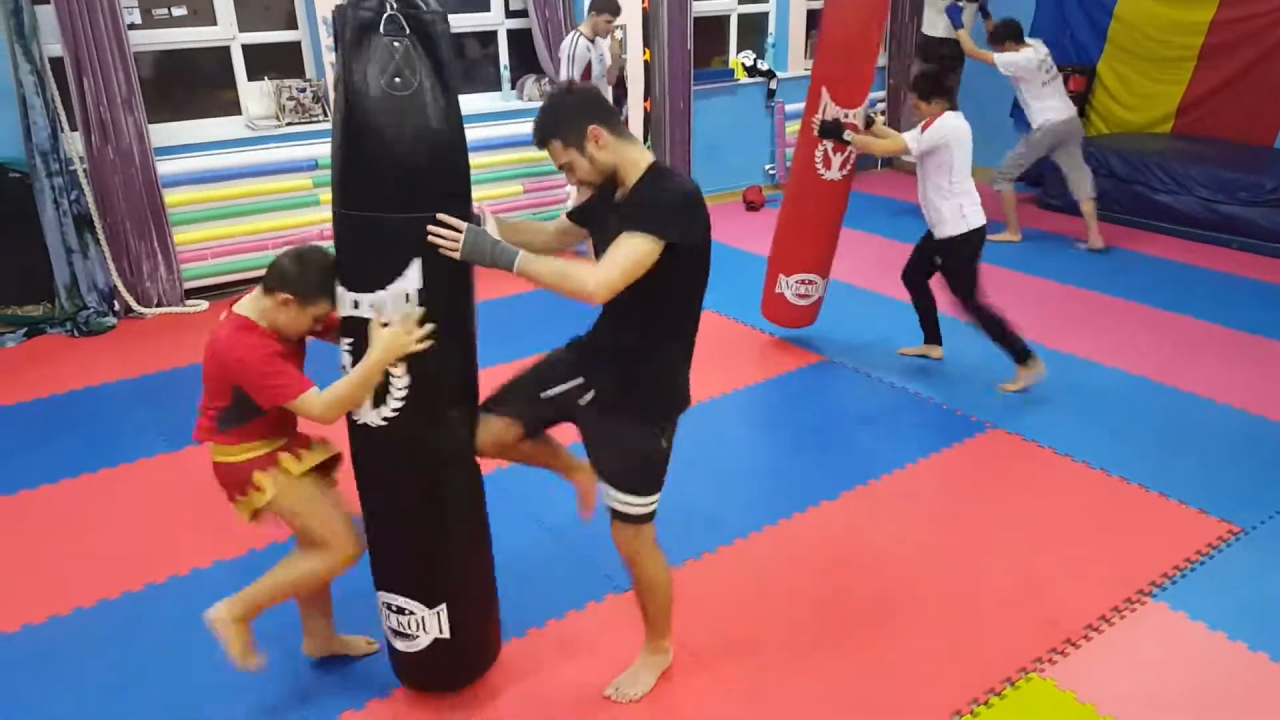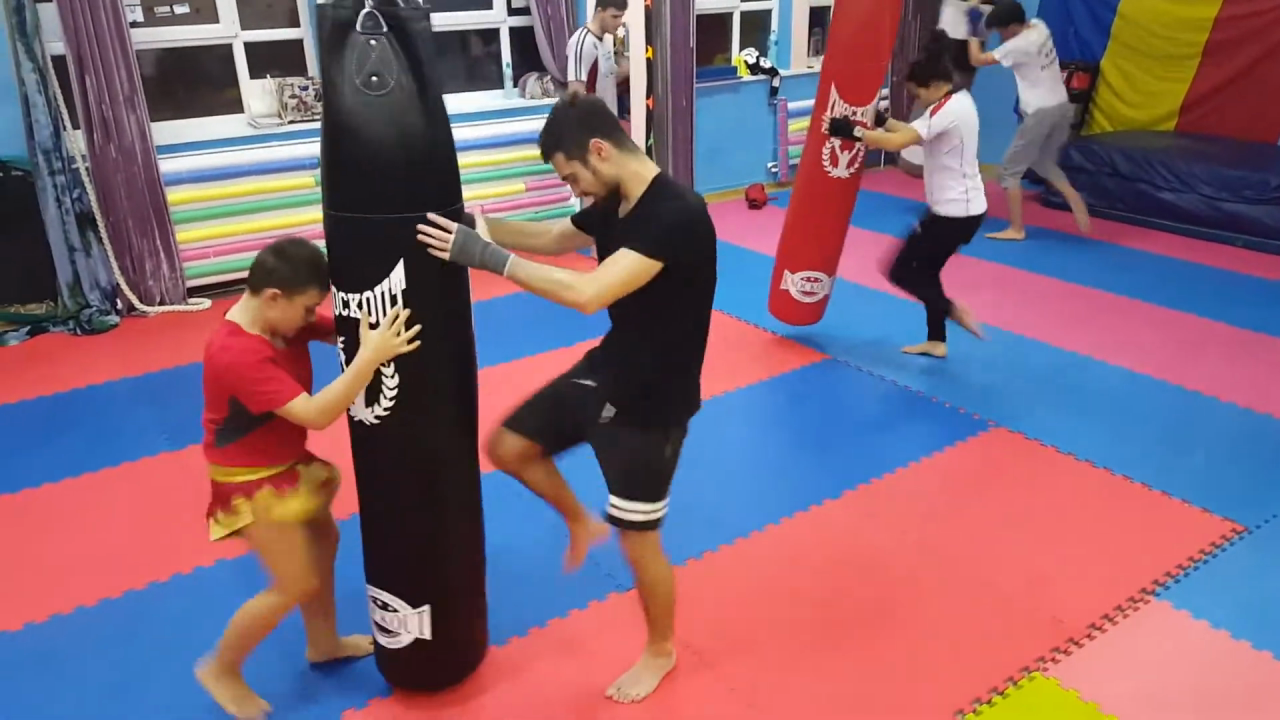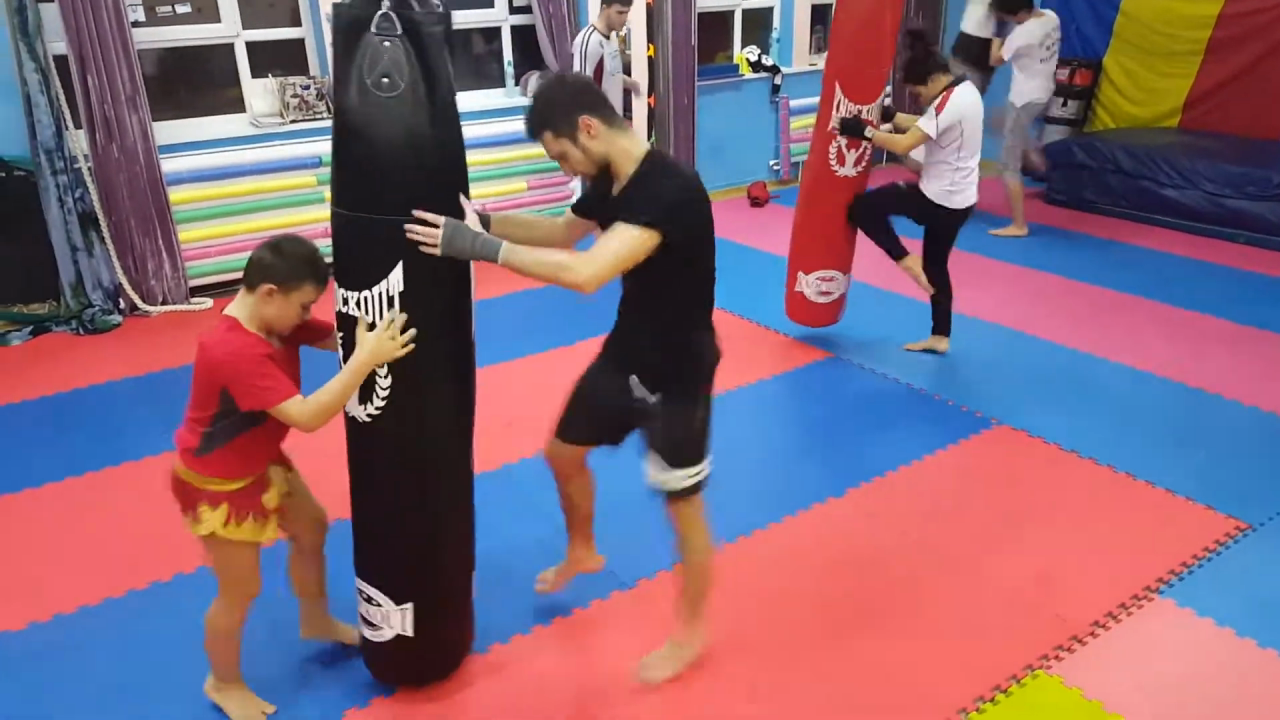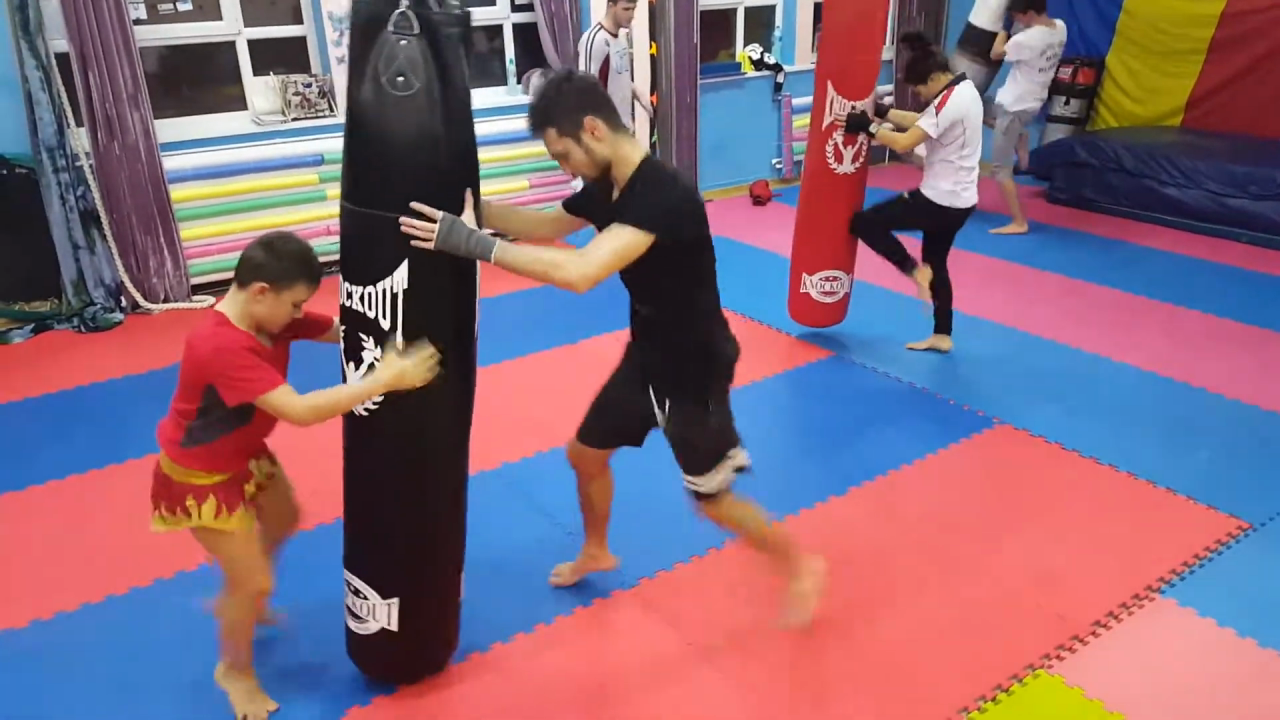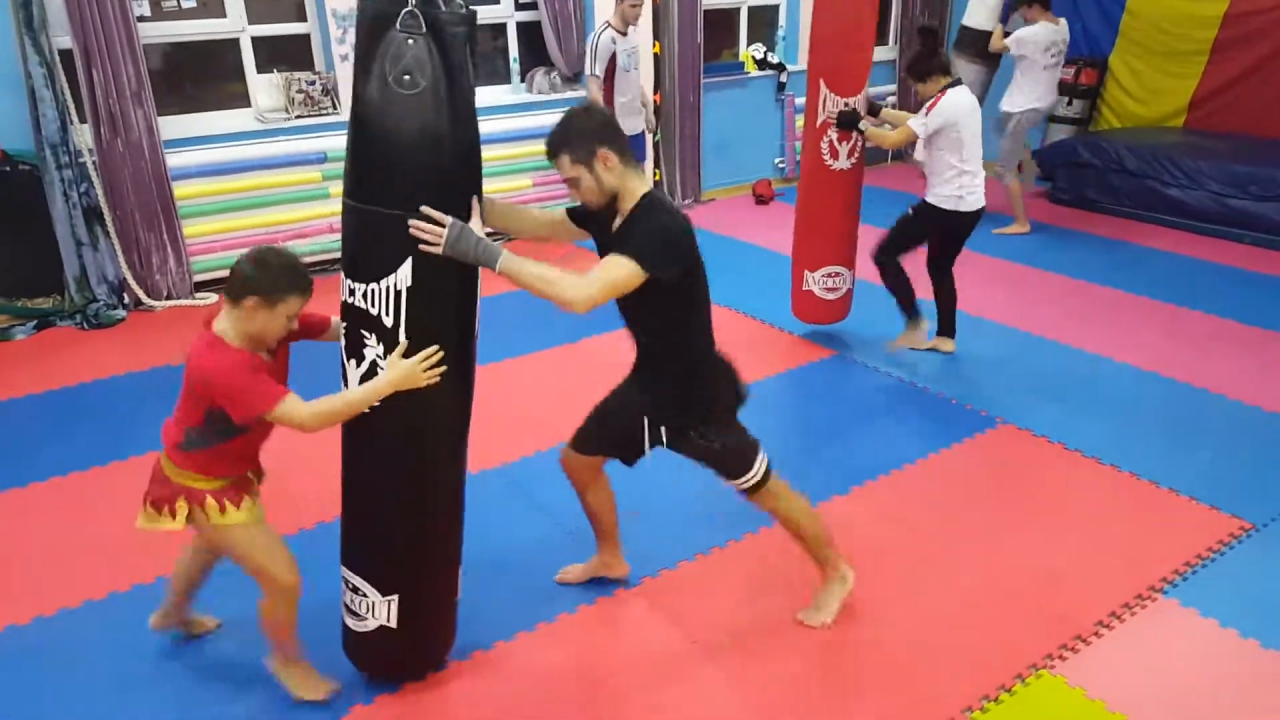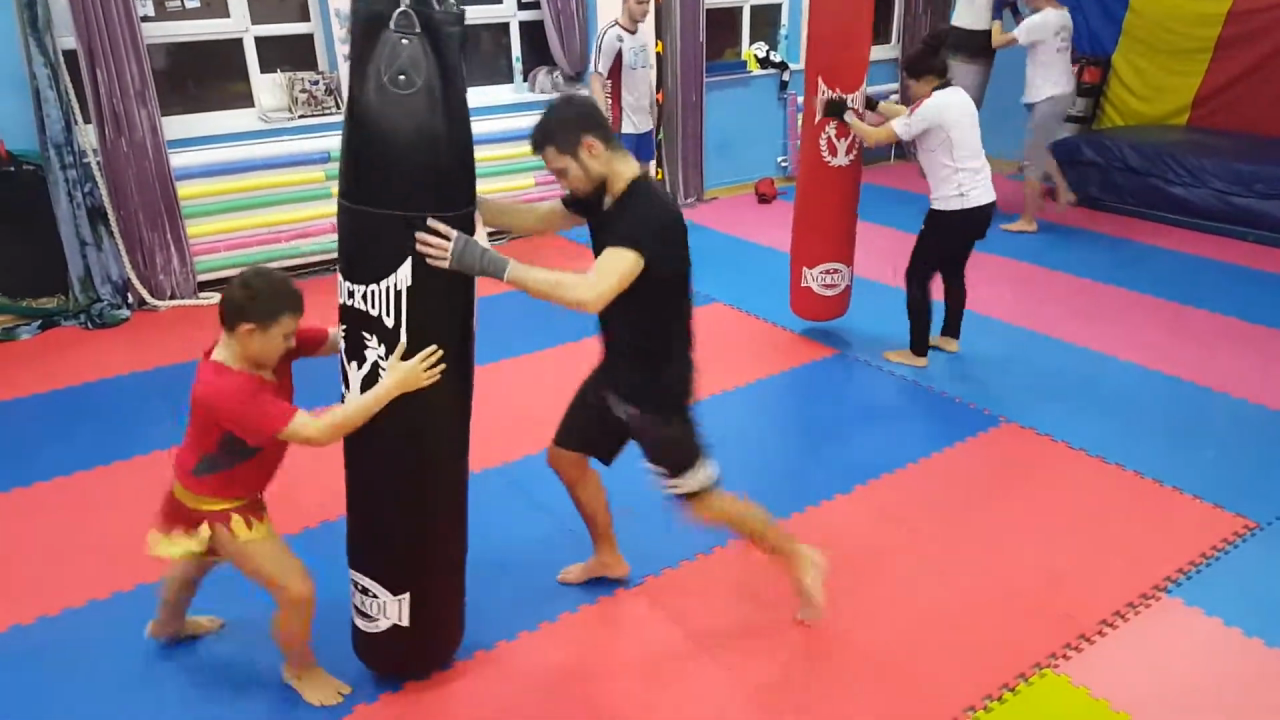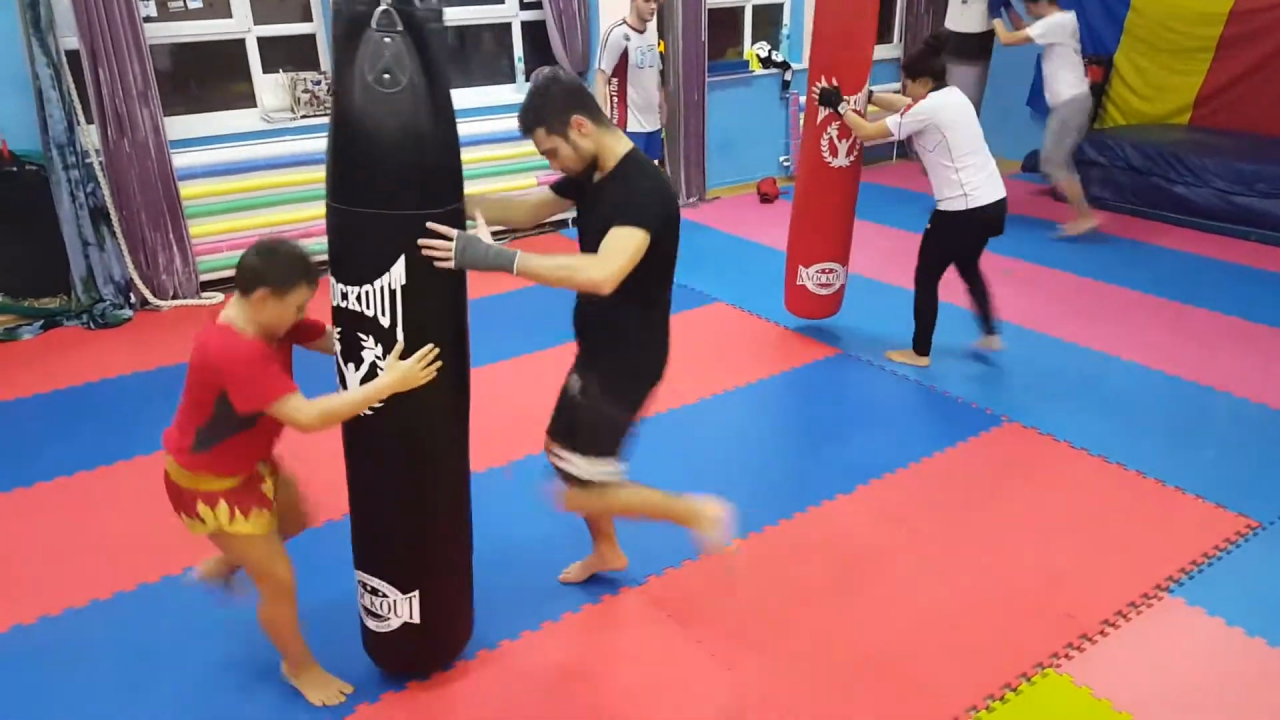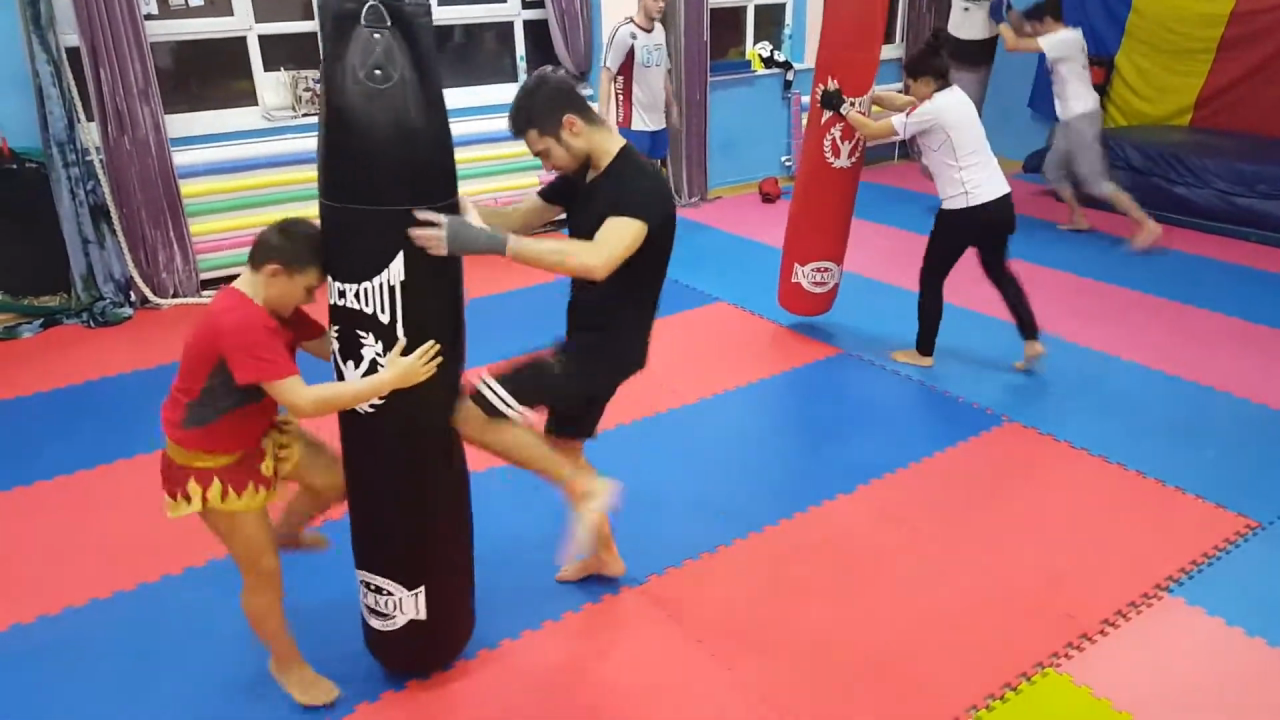
dt=0.1s
person 1, frame 1
left shoulder: (674, 199)
right shoulder: (610, 193)
left elbow: (596, 284)
right elbow: (555, 237)
left wrist: (497, 255)
right wrist: (485, 227)
left hip: (647, 387)
right hip: (596, 355)
left knee: (631, 537)
right knee: (485, 433)
left ankle: (658, 648)
right ankle: (581, 471)
person 1, frame 2
left shoulder: (677, 215)
right shoulder: (616, 204)
left elbow: (588, 293)
right elbow: (558, 238)
left wrist: (490, 257)
right wrist: (484, 228)
left hip: (658, 397)
right hip: (610, 366)
left knee: (637, 540)
right knee: (505, 447)
left ankle: (661, 651)
right ankle: (579, 519)
person 1, frame 3
left shoulder: (673, 190)
right shoulder: (611, 182)
left elbow: (587, 271)
right elbow: (562, 231)
left wrist: (482, 247)
right wrist: (481, 220)
left hip: (676, 371)
right hip: (626, 348)
left knee: (682, 510)
right knee: (564, 453)
left ankle: (689, 630)
right ankle: (581, 552)
person 1, frame 4
left shoulder: (663, 194)
right shoulder: (608, 186)
left elbow: (580, 272)
right elbow: (538, 222)
left wrist: (474, 244)
right wrist: (465, 206)
left hip: (693, 369)
right hip: (648, 355)
left knee: (717, 505)
right knee: (585, 455)
left ankle: (800, 569)
right ankle: (596, 553)
person 1, frame 5
left shoulder: (661, 231)
right shoulder: (611, 212)
left elbow: (581, 295)
right elbow: (539, 224)
left wrist: (482, 253)
right wrist: (470, 206)
left hip: (694, 398)
right hip: (651, 378)
left knee: (762, 490)
right knee: (576, 460)
left ankle: (835, 572)
right ankle: (610, 558)
person 1, frame 6
left shoulder: (653, 213)
right shoulder: (607, 194)
left elbow: (593, 294)
right elbow: (532, 216)
left wrist: (482, 261)
left hip: (657, 383)
right hip: (619, 369)
left knee: (702, 504)
right knee: (565, 457)
left ankle: (799, 559)
right ankle: (608, 556)
person 1, frame 7
left shoulder: (645, 189)
right shoulder: (591, 174)
left elbow: (602, 276)
right elbow: (525, 209)
left wrist: (493, 257)
left hip: (623, 362)
right hip: (597, 349)
left knee: (581, 492)
right knee: (562, 448)
left ankle: (697, 513)
right ankle: (605, 550)
person 1, frame 8
left shoulder: (640, 185)
right shoulder: (586, 175)
left elbow: (596, 262)
right elbow: (526, 215)
left wrist: (485, 240)
right wrist: (463, 217)
left hip: (602, 342)
right hip: (591, 335)
left knee: (470, 417)
right knee: (563, 444)
left ankle: (589, 494)
right ankle: (602, 554)
person 2, frame 1
left shoulder: (278, 313)
right shoulder: (244, 348)
right elbow: (322, 409)
left wrist: (390, 333)
right wrist: (383, 355)
left hip: (277, 443)
right hip: (249, 456)
left knee: (318, 539)
right knee: (344, 546)
left ankle: (321, 637)
right ankle: (234, 612)
person 2, frame 2
left shoulder: (278, 319)
right shoulder: (238, 355)
left elbow: (342, 331)
right elbow: (314, 414)
left wrist: (379, 338)
right wrist: (369, 356)
left hip: (283, 460)
right hip: (248, 477)
left knee: (323, 542)
right knee: (297, 582)
left ankle: (324, 641)
right ankle: (220, 668)
person 2, frame 3
left shoulder: (272, 317)
right shoulder: (232, 350)
left elbow: (334, 336)
right elbow: (306, 416)
left wrist: (376, 338)
right wrist: (366, 359)
left hip: (258, 462)
right hip: (219, 484)
left knee: (312, 528)
right knee: (241, 591)
left ankle: (317, 620)
person 2, frame 4
left shoulder: (267, 313)
right shoulder: (219, 346)
left elbow: (340, 331)
right elbow: (298, 410)
left wrist: (390, 341)
right wrist: (382, 380)
left hip: (241, 455)
right hip: (201, 478)
left knee: (285, 517)
right knee: (254, 585)
left ankle: (247, 607)
right ankle: (235, 672)
person 2, frame 5
left shoulder: (266, 321)
right shoulder: (221, 367)
left elbow: (337, 329)
right elbow: (306, 418)
right wrist: (389, 382)
left hip: (234, 460)
right hip: (202, 482)
left knee: (215, 542)
right knee: (284, 579)
left ankle: (173, 614)
right ankle: (287, 659)
person 2, frame 6
left shoulder: (259, 345)
right shoulder: (228, 391)
left elbow: (335, 339)
right elbow: (315, 432)
left wrist: (389, 352)
right wrist: (391, 385)
left hip: (239, 483)
right hip: (216, 503)
left knee: (208, 553)
right knee: (298, 592)
left ankle: (168, 623)
right ankle: (300, 668)
person 2, frame 7
left shoulder: (265, 322)
right shoulder: (228, 354)
left elbow: (334, 340)
right elbow: (308, 417)
right wrist: (388, 384)
left hip: (246, 460)
right hip: (212, 482)
left knee: (296, 518)
right knee: (278, 582)
left ankle: (226, 562)
right ankle: (299, 666)
person 2, frame 8
left shoulder: (272, 307)
right shoulder: (240, 323)
left elbow: (329, 347)
right elbow: (304, 402)
right wrist: (388, 380)
left hip: (250, 436)
right hip: (208, 462)
left knee: (336, 480)
right knee: (264, 570)
left ankle: (287, 532)
right ankle: (287, 665)
person 3, frame 1
left shoulder: (941, 127)
right shoulder: (949, 124)
left elbow: (885, 149)
right elbow: (897, 138)
left wrist: (843, 134)
right wrist: (866, 122)
left hip: (959, 231)
right hip: (951, 226)
left knee: (970, 302)
right knee: (913, 275)
left ankle: (1028, 362)
right ankle: (932, 344)
person 3, frame 2
left shoulder: (945, 110)
right shoulder: (960, 101)
left elbow: (897, 142)
right elbow: (915, 131)
left wrist: (853, 131)
right wrist: (879, 120)
left hip: (952, 213)
right hip: (964, 208)
left knee: (902, 273)
right knee: (925, 273)
left ankle: (956, 313)
right ankle: (936, 341)
person 3, frame 3
left shoulder: (949, 104)
right shoulder: (966, 92)
left elbow: (905, 144)
right elbow: (920, 127)
left wrist: (863, 130)
right wrist: (889, 116)
left hip: (938, 199)
right hip: (956, 199)
left knee: (860, 207)
right knee: (935, 263)
left ankle: (907, 261)
right ankle: (940, 336)
person 3, frame 4
left shoulder: (950, 102)
right shoulder: (965, 91)
left elbow: (905, 142)
right elbow: (921, 123)
left wrist: (867, 126)
right wrist: (882, 112)
left hip: (938, 199)
right hip: (962, 199)
left knee: (862, 223)
right knee: (936, 262)
left ankle: (916, 269)
right ankle: (942, 335)
person 3, frame 5
left shoulder: (942, 105)
right shoulder: (963, 96)
left elbow: (893, 140)
right elbow: (913, 123)
left wrist: (857, 123)
right wrist: (876, 111)
left hip: (945, 206)
right hip: (970, 205)
left knee: (886, 255)
right knee: (940, 267)
left ankle: (915, 325)
right ankle: (945, 337)
person 3, frame 6
left shoulder: (929, 109)
right shoulder: (958, 97)
left elbow: (874, 137)
right elbow: (906, 115)
left wrist: (846, 113)
right wrist: (869, 104)
left hip: (954, 208)
right hip: (984, 202)
left knee: (917, 276)
right knee: (952, 268)
left ankle: (916, 352)
right ankle: (950, 336)
person 3, frame 7
left shoulder: (925, 110)
right shoulder: (954, 97)
left elbow: (867, 132)
right elbow: (902, 104)
left wrist: (839, 104)
right wrist: (864, 96)
left hip: (960, 209)
right hip: (993, 201)
left knee: (927, 277)
right knee: (968, 266)
left ankle: (919, 352)
right ankle: (990, 334)
person 3, frame 8
left shoulder: (929, 110)
right shoulder: (955, 97)
left elbow: (872, 131)
right elbow: (901, 102)
left wrist: (842, 106)
left hip: (964, 208)
right hip: (998, 198)
left knee: (931, 279)
right knee: (998, 271)
left ankle: (924, 353)
right ankle: (1032, 341)
person 4, frame 1
left shoulder: (1019, 60)
right shoulder: (1037, 46)
left elbow: (972, 52)
right elbow: (1001, 32)
left wrist: (957, 22)
right wrist: (985, 16)
left hip: (1049, 126)
right hip: (1071, 122)
left knee: (1004, 174)
right knee: (1080, 179)
left ankle: (1013, 231)
right ankle: (1094, 237)
person 4, frame 2
left shoulder: (1018, 44)
right shoulder: (1039, 27)
left elbow: (976, 60)
left hip: (1041, 111)
right hip: (1063, 107)
left knee: (1011, 170)
right knee: (1047, 167)
left ankle: (1017, 229)
right ankle: (1078, 207)
person 4, frame 3
left shoulder: (1022, 34)
left elbow: (995, 60)
left wrist: (999, 35)
left hip: (1024, 102)
right hip: (1042, 97)
left knee: (1010, 164)
right knee: (1004, 118)
left ankle: (1019, 225)
right ankle: (1032, 152)
person 4, frame 4
left shoulder: (1026, 39)
right shoulder: (1060, 26)
left elbow: (995, 54)
left wrist: (1005, 27)
left hip: (1015, 106)
right hip: (1033, 102)
left knee: (1001, 165)
left ankle: (1018, 223)
right ankle: (1022, 146)
person 4, frame 5
left shoulder: (1029, 35)
right shoulder: (1062, 26)
left elbow: (994, 47)
left wrist: (1001, 22)
left hip: (1025, 108)
right hip: (1045, 103)
left knee: (1006, 166)
right knee: (1005, 124)
left ankle: (1021, 223)
right ankle: (1026, 161)
person 4, frame 6
left shoulder: (1039, 21)
left elbow: (997, 42)
right elbow: (1022, 34)
left hip: (1050, 98)
right hip: (1061, 94)
left knee: (1031, 159)
right knee: (1037, 150)
left ankle: (1028, 220)
right ankle: (1064, 191)
person 4, frame 7
left shoulder: (1055, 23)
right shoulder: (1066, 19)
left elbow: (1007, 39)
right elbow: (1025, 29)
left hip: (1070, 100)
right hip: (1074, 98)
left knee: (1052, 162)
right knee: (1059, 159)
left ankle: (1086, 216)
right ankle: (1082, 213)
person 4, frame 8
left shoulder: (1064, 40)
right shoulder: (1068, 37)
left elbow: (1014, 44)
right elbow: (1022, 39)
left hip: (1081, 118)
right hip: (1073, 118)
left knee: (1093, 180)
right knee: (1054, 170)
left ankle: (1147, 226)
right ankle: (1079, 219)
